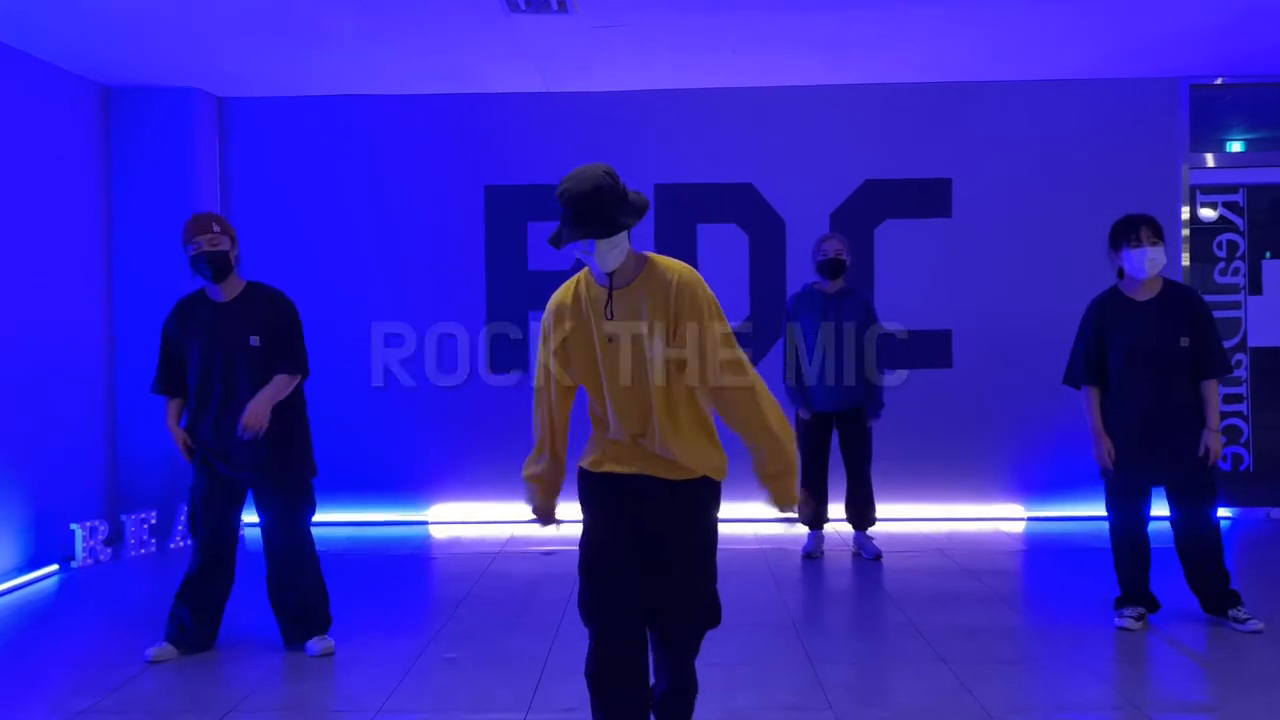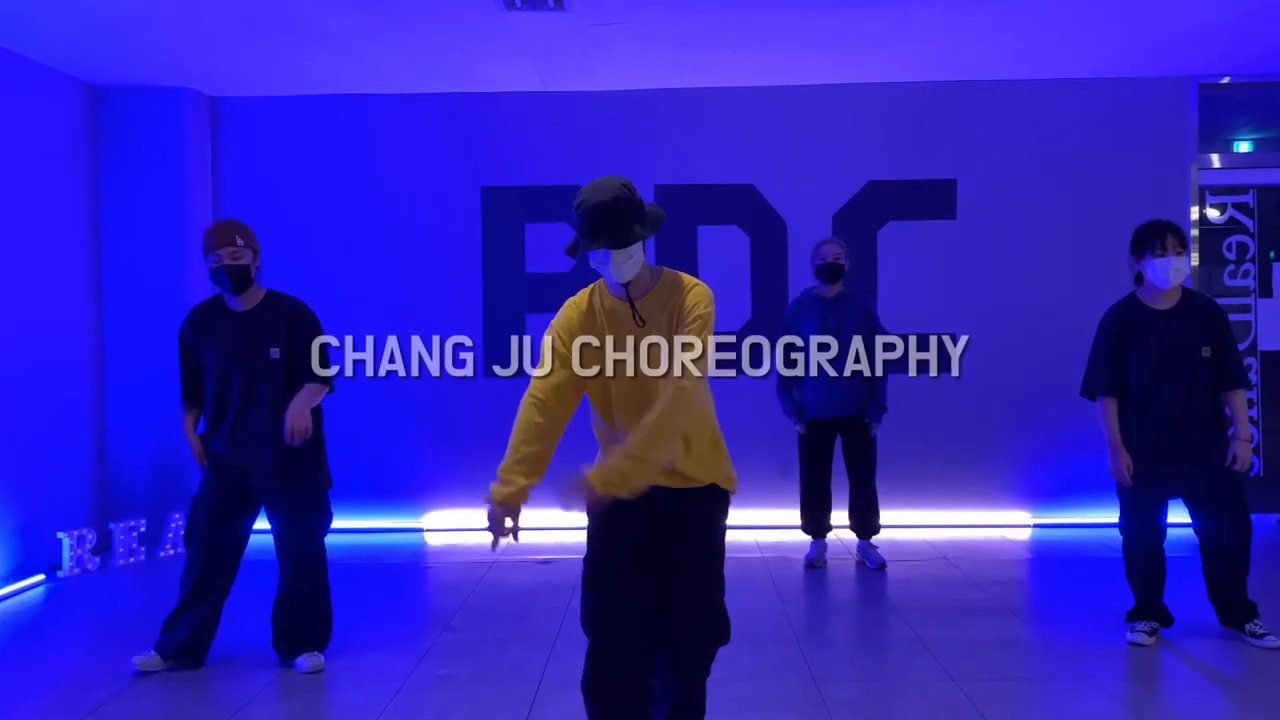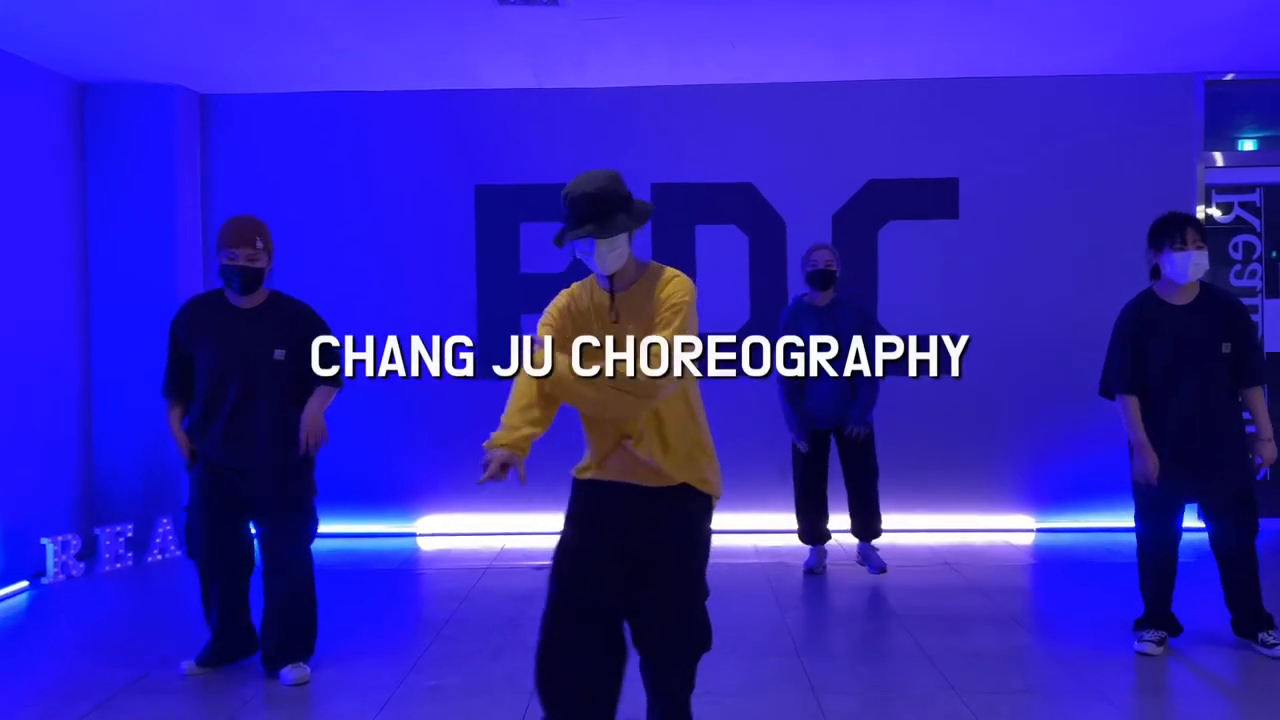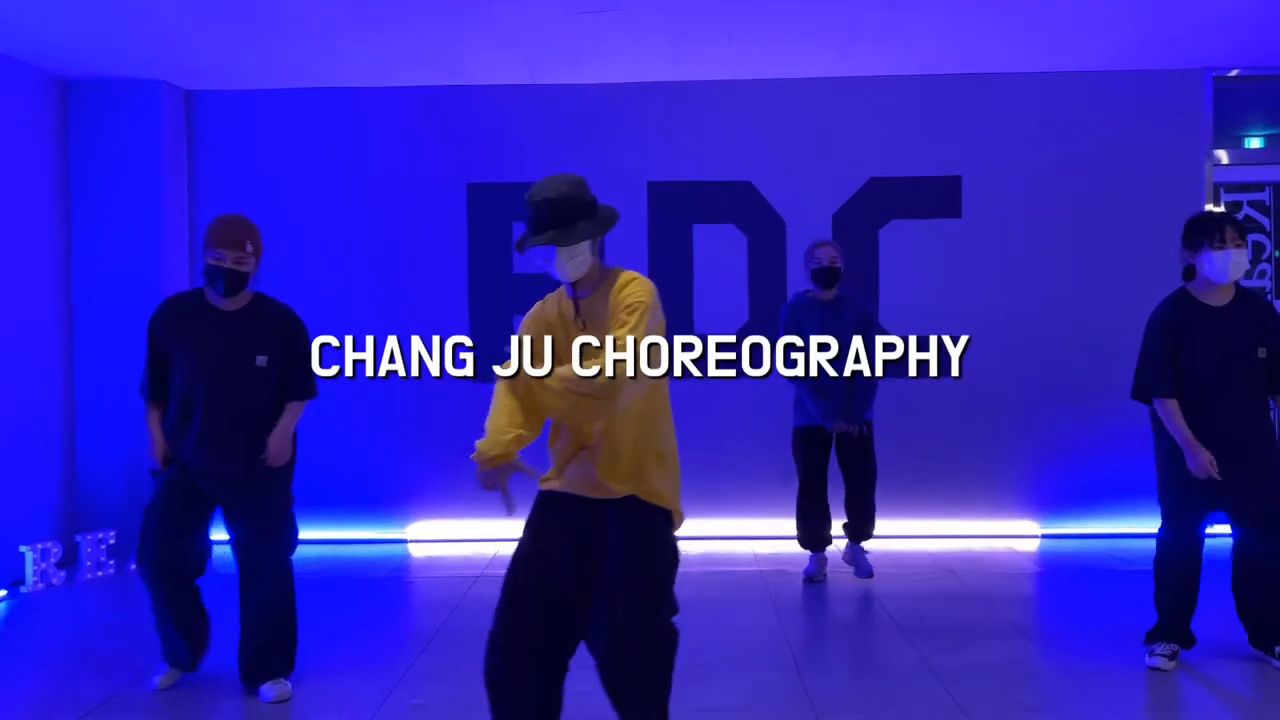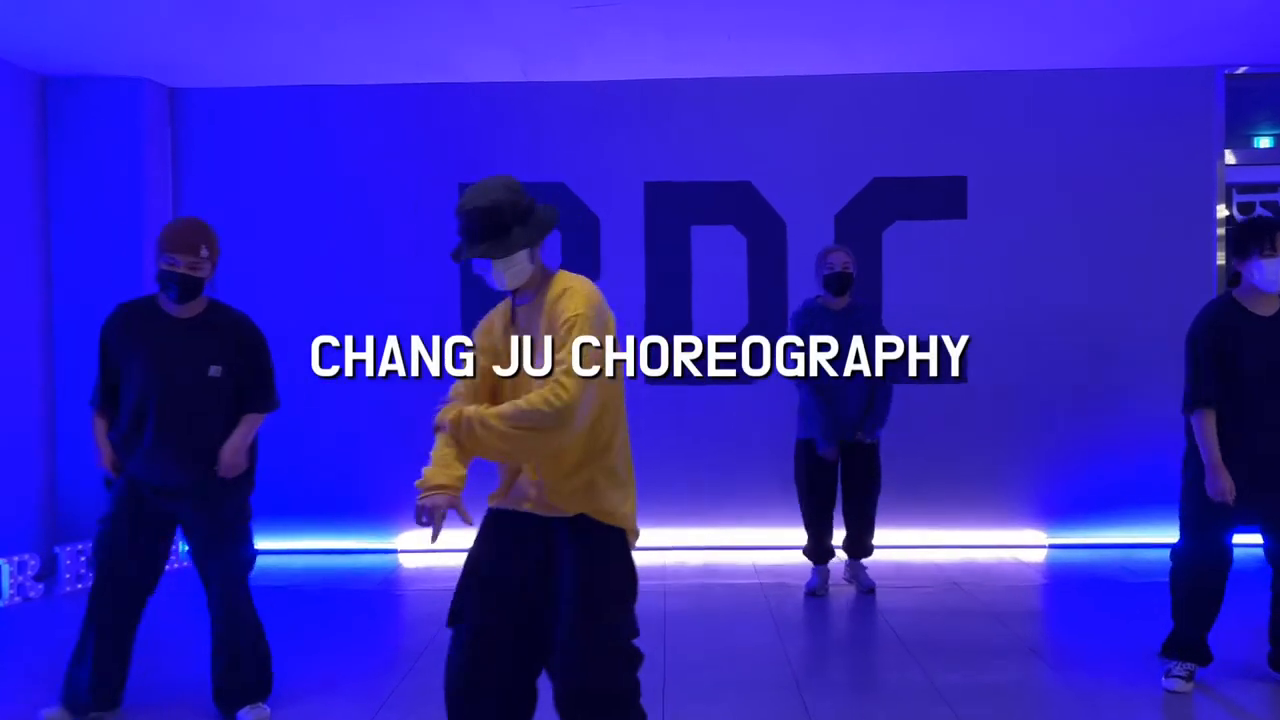
dt=0.2s
person 1, frame 1
left shoulder: (681, 284)
right shoulder: (565, 306)
left elbow: (734, 383)
right elbow: (552, 397)
left wrist: (777, 469)
right wrist: (543, 480)
left hip: (687, 475)
right hip: (610, 480)
left knee: (683, 620)
right knee: (612, 632)
person 1, frame 2
left shoulder: (691, 298)
right shoulder: (577, 315)
left elbow: (679, 395)
right elbow: (544, 400)
left wrist: (613, 474)
right wrist: (512, 485)
left hip: (695, 487)
right hip: (617, 494)
left knee: (689, 639)
right knee: (612, 644)
person 1, frame 3
left shoulder: (672, 289)
right shoulder: (568, 305)
left elbow: (647, 380)
right elbow: (534, 376)
left wrist: (560, 369)
right wrist: (511, 439)
left hip: (675, 485)
right hip: (602, 483)
left knee: (668, 642)
right knee: (569, 640)
person 1, frame 4
left shoulder: (633, 294)
right shoulder: (541, 316)
left elbow: (608, 385)
right elbow: (516, 389)
left wrist: (531, 376)
right wrist: (497, 452)
left hip: (636, 495)
right hip: (566, 493)
left knee: (630, 654)
right knee: (517, 647)
person 1, frame 5
left shoulder: (576, 301)
right shoulder: (490, 328)
left elbow: (562, 407)
right elbow: (462, 411)
left wrist: (467, 421)
right wrist: (442, 483)
left hip: (586, 512)
right hip: (515, 513)
person 2, frame 1
left shoulder: (273, 305)
right shoulder: (183, 316)
left elbow: (292, 369)
right elbow: (175, 382)
left wrist: (263, 401)
right wrist: (175, 424)
left hip: (277, 444)
right hip: (214, 447)
left knee: (288, 535)
right knee: (209, 539)
left ankle: (309, 627)
right ankle: (186, 634)
person 2, frame 2
left shoulder: (293, 316)
right shoulder: (198, 323)
left elbow: (322, 377)
right elbow: (193, 390)
left wrist: (302, 404)
right wrist: (192, 433)
left hip: (290, 456)
right hip: (227, 455)
left knee: (299, 549)
right knee: (207, 546)
left ankle: (303, 643)
right ankle: (178, 646)
person 2, frame 3
left shoulder: (298, 318)
right shoulder: (194, 316)
left elbow: (329, 377)
right elbow: (178, 386)
left wrist: (316, 410)
right wrist: (179, 431)
left hip: (281, 461)
right hip: (214, 459)
left knee: (288, 555)
right knee: (213, 553)
left ankle: (288, 653)
right ankle: (228, 643)
person 2, frame 4
left shoulder: (281, 322)
right shoulder: (172, 316)
left elbow: (302, 389)
right elbow: (154, 387)
left wrist: (284, 429)
right wrist: (156, 434)
left hip: (257, 468)
right hip: (186, 463)
left knee: (266, 568)
right knee: (159, 555)
left ankle: (269, 669)
right ankle: (184, 651)
person 2, frame 5
left shoulder: (237, 332)
right shoulder: (124, 323)
left elbow: (259, 402)
right elbow: (105, 395)
left wrist: (239, 441)
right wrist: (105, 443)
left hip: (213, 484)
right hip: (140, 478)
left knee: (227, 587)
right knee: (114, 585)
person 3, frame 1
left shoulder: (1188, 304)
right shoulder: (1102, 310)
left elbow: (1209, 372)
right elbow: (1089, 379)
left wrist: (1213, 426)
right wrist: (1098, 433)
left hip: (1185, 433)
right hip: (1125, 437)
left knee: (1198, 518)
right knee: (1127, 521)
left ankle: (1222, 600)
right ankle: (1135, 600)
person 3, frame 2
left shoulder: (1208, 314)
right shoulder: (1120, 319)
left elbow: (1231, 382)
right elbow: (1106, 391)
left wrist: (1242, 435)
right wrist: (1115, 448)
left hip: (1205, 446)
right hip: (1142, 450)
left knee: (1229, 529)
right knee: (1141, 533)
left ankle: (1240, 614)
right ankle: (1148, 613)
person 3, frame 3
left shoulder: (1227, 309)
right shoulder: (1137, 315)
right elbow: (1123, 389)
right wrist: (1140, 447)
left hip: (1224, 447)
right hip: (1161, 453)
left knee: (1237, 535)
right knee: (1156, 537)
right ankle: (1156, 622)
person 3, frame 4
right shoulder: (1170, 316)
right elbow: (1160, 393)
right wrist: (1189, 446)
right hip: (1190, 456)
right knee: (1180, 544)
right ankle: (1169, 634)
person 3, frame 5
right shoulder: (1214, 323)
right elbow: (1202, 403)
right wrist: (1214, 467)
right hip: (1225, 470)
right knee: (1201, 559)
right ankle: (1185, 652)
person 4, frame 1
left shoulder: (861, 304)
right shoulder: (799, 303)
left elbow: (873, 358)
right elbow: (789, 356)
left wrist: (875, 404)
right wrist: (797, 399)
left hip: (854, 404)
right hip: (813, 404)
left knee: (859, 469)
right knee: (813, 471)
left ankle: (861, 534)
right ankle: (815, 533)
person 4, frame 2
left shoulder: (861, 308)
right shoulder: (799, 308)
left wrist: (878, 410)
right wrist: (792, 409)
left hip: (858, 411)
right hip: (814, 412)
left knee: (863, 478)
right knee: (814, 479)
left ankle: (865, 542)
right ankle: (818, 542)
person 4, frame 3
left shoulder: (856, 313)
right shoulder: (793, 316)
right elbow: (788, 377)
left wrist: (859, 413)
right wrist: (797, 426)
left hip: (853, 418)
right hip: (809, 421)
left knee: (863, 482)
right knee: (809, 486)
left ankle: (867, 545)
right ankle: (817, 548)
person 4, frame 4
left shoulder: (857, 311)
right shoulder: (795, 311)
left wrist: (858, 411)
right wrist: (827, 414)
left hip: (854, 417)
right hip: (811, 419)
left knee: (863, 481)
right knee: (811, 488)
left ankle: (855, 546)
right ankle: (817, 554)
person 4, frame 5
left shoulder: (868, 320)
right shoulder: (805, 318)
left elbow: (884, 377)
right elbow: (807, 381)
left wrist: (874, 423)
right wrist: (825, 434)
left hip: (861, 431)
right hip: (817, 431)
left knee: (863, 500)
right knee: (816, 502)
left ankle: (855, 563)
right ankle: (820, 567)
